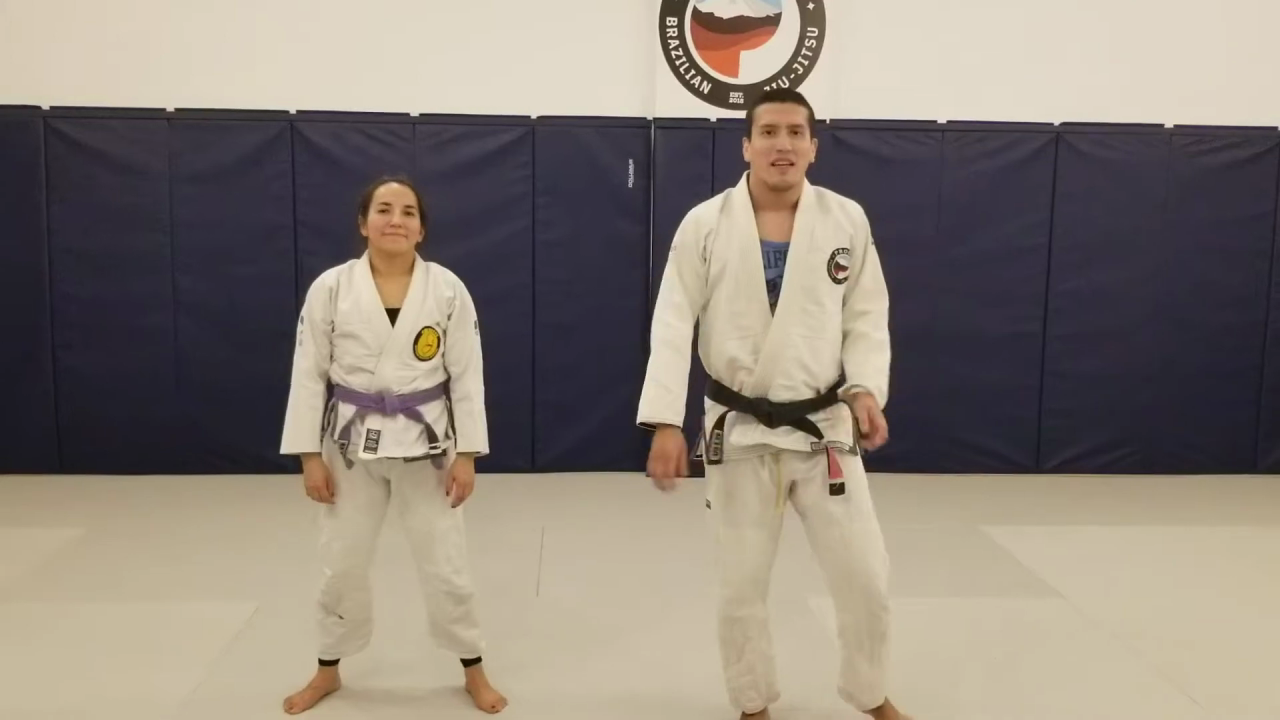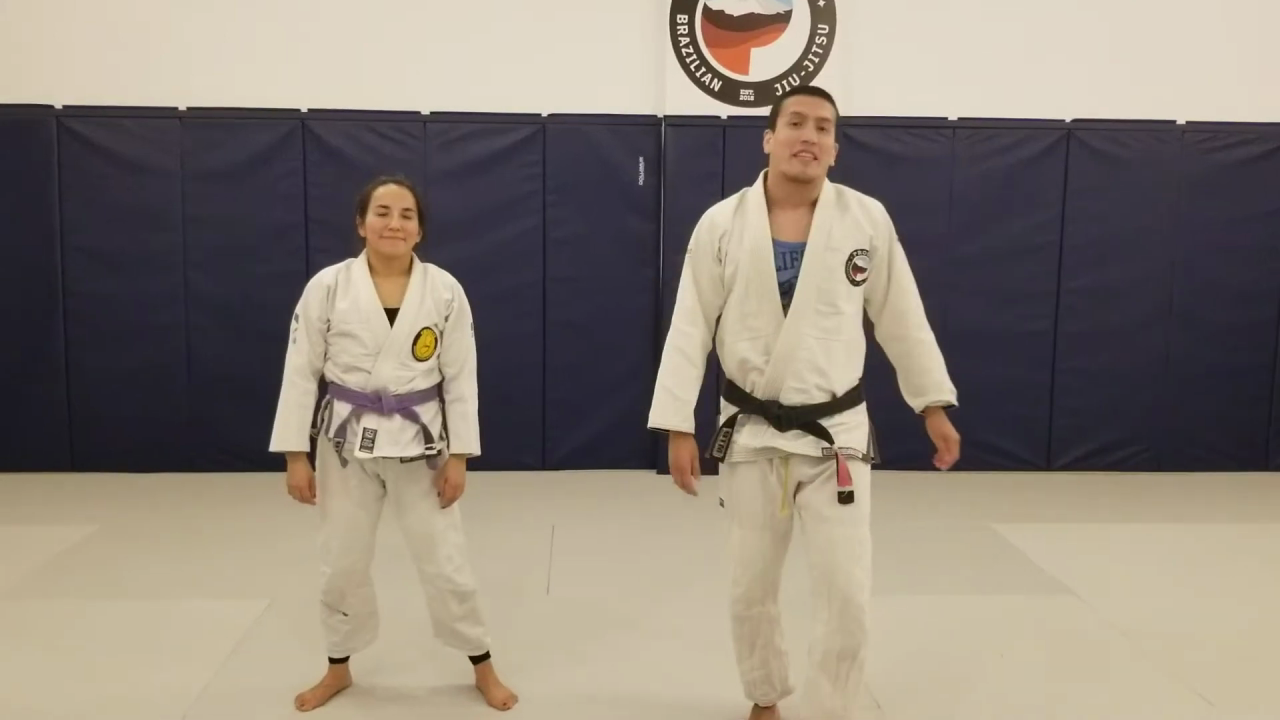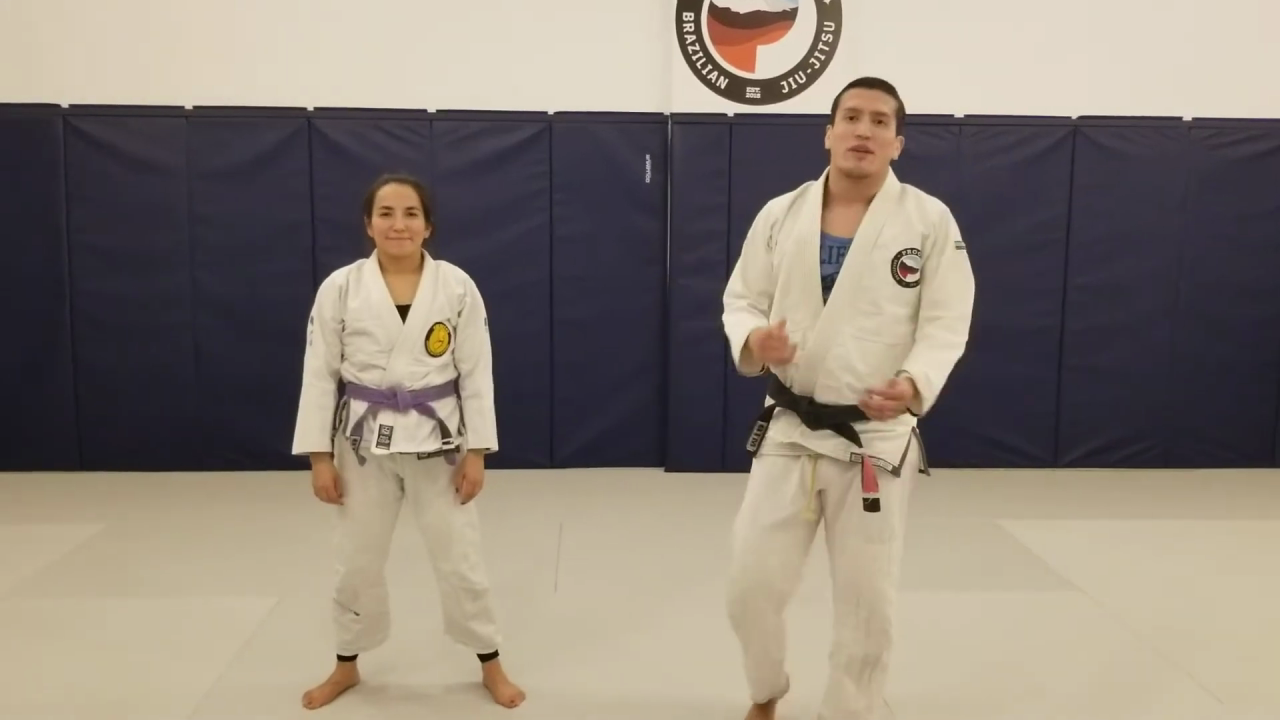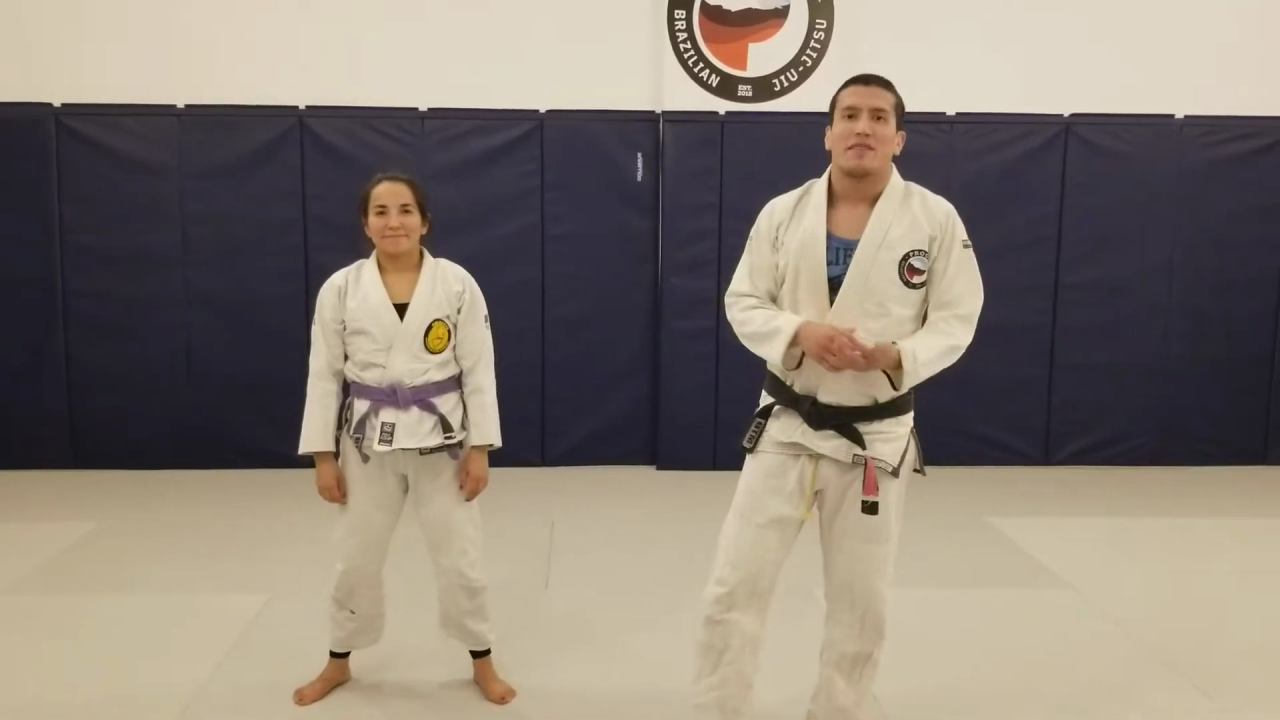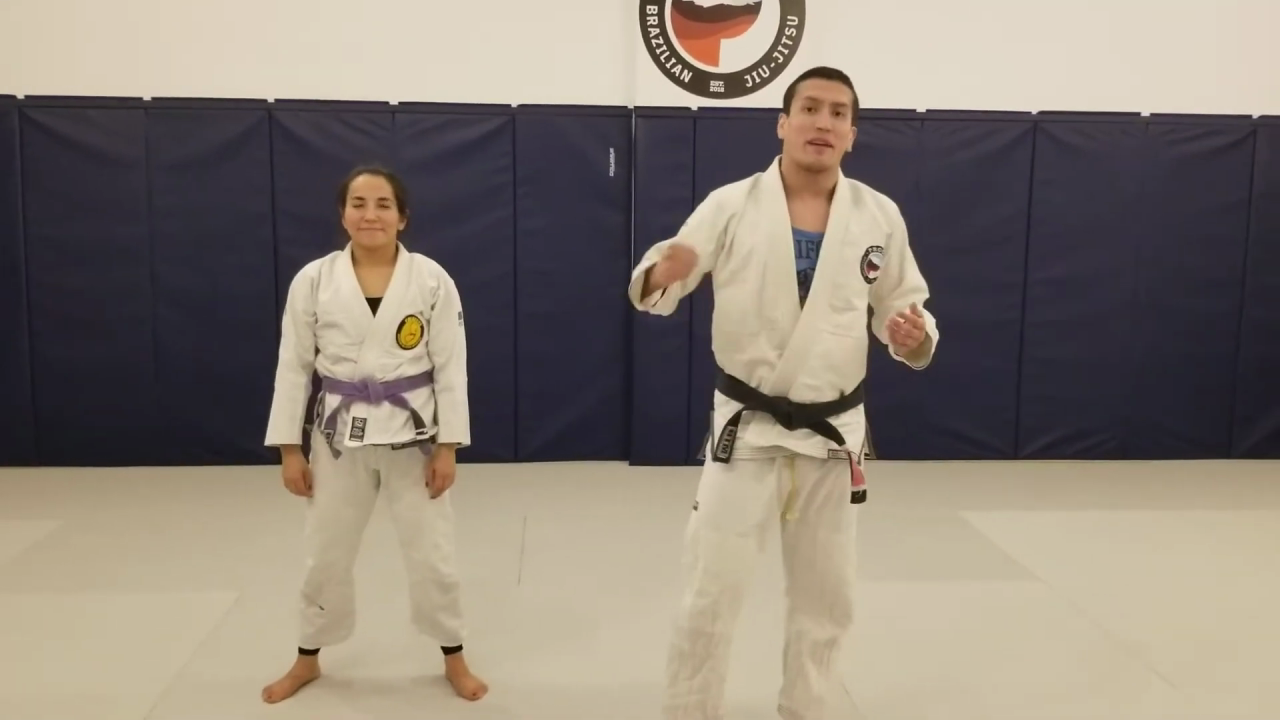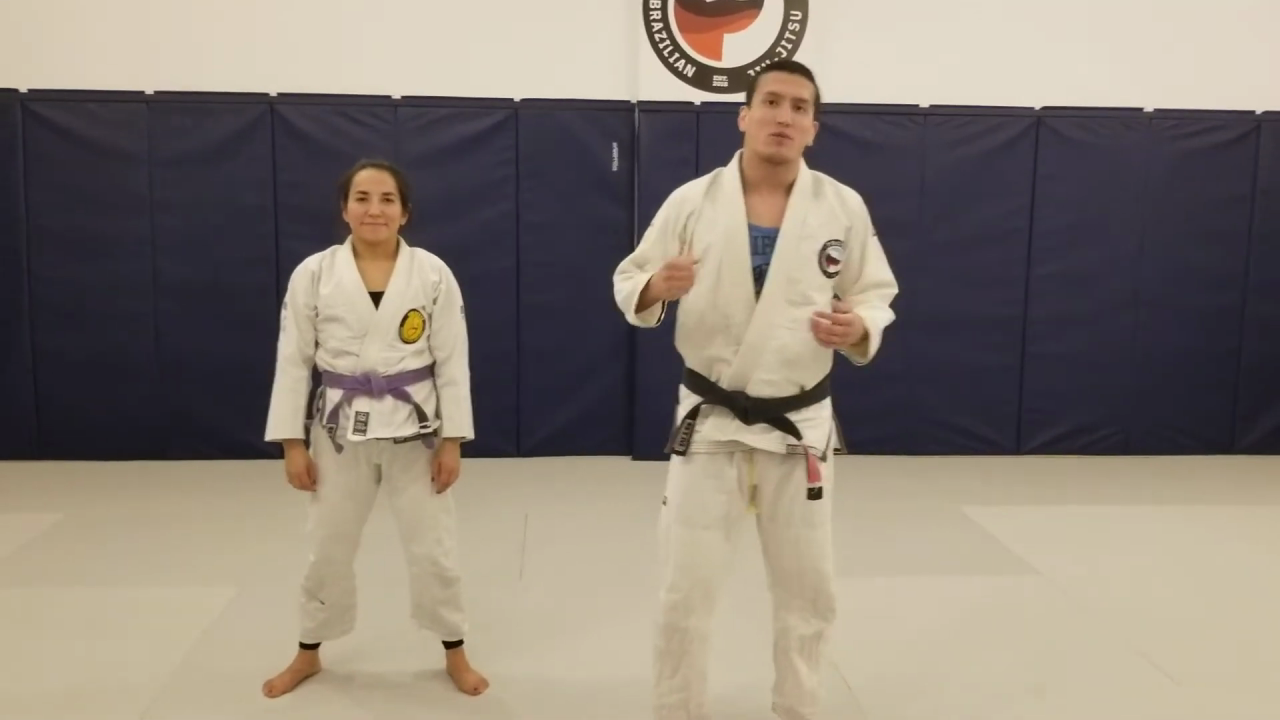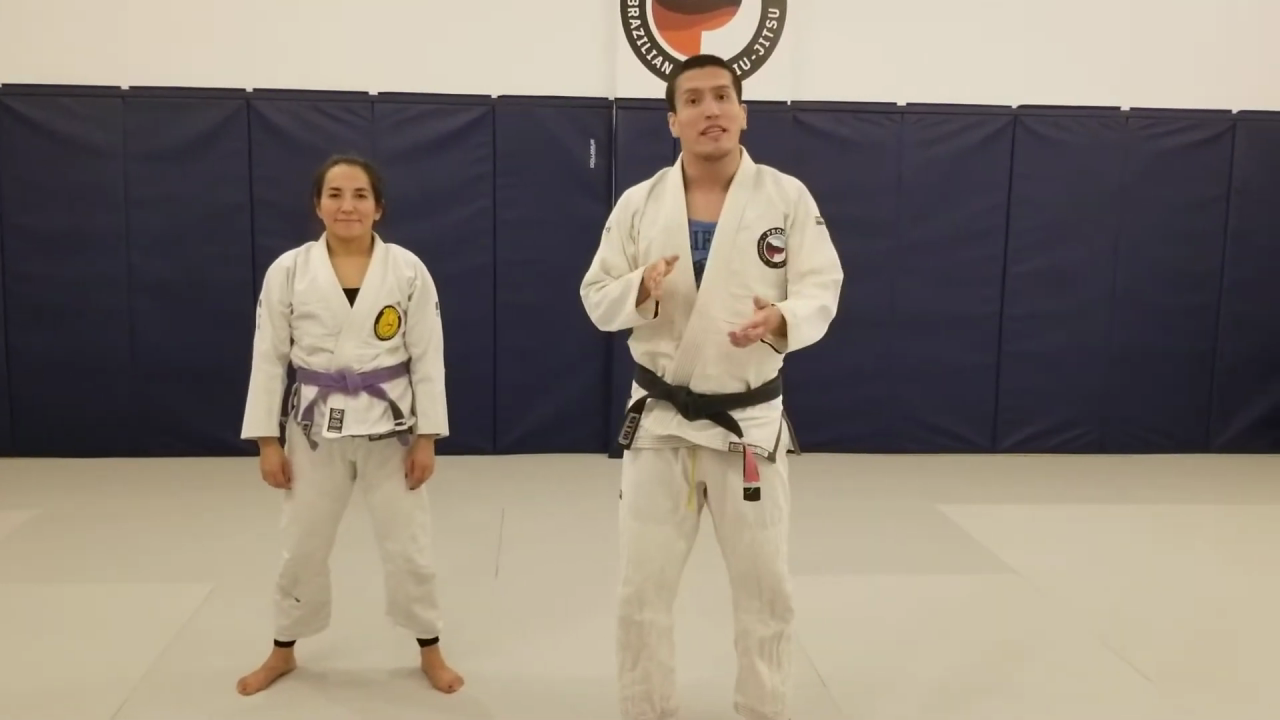
dt=0.5s
person 1, frame 1
left shoulder: (846, 218)
right shoulder: (705, 224)
left elbow: (866, 317)
right elbow: (673, 324)
left wrist: (867, 394)
right wrist: (666, 425)
left hip: (823, 428)
right hip: (738, 429)
left knee: (864, 579)
right knee: (741, 587)
person 1, frame 2
left shoulder: (867, 219)
right shoulder: (721, 223)
left elbow: (900, 318)
right elbow: (690, 327)
left wrist: (933, 404)
right wrist: (676, 426)
left hip: (837, 433)
right hip: (751, 432)
left knee: (844, 595)
right knee: (751, 588)
person 1, frame 3
left shoulder: (929, 220)
right shoulder: (780, 214)
left elbow: (947, 324)
right elbow: (741, 301)
left wrist: (911, 385)
right wrist: (753, 342)
left hip: (877, 438)
right hip: (788, 431)
left knee: (867, 605)
right knee: (751, 589)
person 1, frame 4
left shoulder: (935, 218)
right shoulder: (783, 213)
left elbow: (956, 318)
right elbow: (743, 303)
left wrist: (895, 357)
right wrist: (800, 335)
left hip: (876, 438)
right hip: (785, 427)
left knee: (859, 605)
right knee: (734, 589)
person 1, frame 5
left shoulder: (879, 214)
right shoulder: (730, 205)
left elbow: (900, 300)
right elbow: (662, 274)
left wrist: (918, 337)
right wrist: (658, 275)
left hip: (833, 432)
right hip: (748, 427)
left knee: (825, 595)
right knee: (711, 593)
person 1, frame 6
left shoulder: (843, 206)
right shoulder: (691, 201)
left elbow: (876, 293)
right elbow: (628, 284)
left wrist: (861, 329)
right wrist: (653, 286)
left hip: (800, 425)
right hip: (710, 423)
left knee: (807, 587)
right knee: (685, 590)
person 1, frame 7
left shoulder: (787, 196)
right shoulder: (638, 203)
left elbow: (822, 291)
right elbow: (596, 297)
left wrist: (780, 320)
right wrist: (641, 288)
left hip: (749, 422)
right hip: (660, 421)
left knee: (764, 587)
right knee: (643, 587)
person 2, frame 1
left shoulder: (448, 289)
right shoulder: (331, 287)
left elbow: (467, 375)
right elbow: (309, 373)
left wrist: (466, 454)
right wrist: (310, 455)
left hip: (425, 443)
right hip: (353, 443)
left knee: (445, 563)
right knee: (342, 562)
left ankle: (473, 669)
right ankle: (328, 670)
person 2, frame 2
left shoulder: (444, 290)
right shoulder: (327, 286)
left elbow: (460, 378)
right elbow: (300, 372)
left wrist: (459, 456)
right wrist: (295, 454)
left hip: (420, 443)
right hip: (347, 444)
left knee: (446, 562)
right knee: (342, 562)
left ankle: (482, 665)
right ankle: (339, 668)
person 2, frame 3
left shoulder: (457, 286)
right shoulder: (340, 287)
left elbow: (476, 372)
right elbow: (319, 374)
left wrist: (476, 452)
right wrist: (320, 456)
left hip: (437, 440)
right hip: (365, 442)
left knee: (460, 558)
right knee: (357, 561)
left ankle: (490, 664)
right ankle: (346, 665)
person 2, frame 4
left shoulder: (457, 284)
right shoulder: (340, 289)
left elbow: (479, 370)
right elbow: (323, 375)
left wrist: (479, 449)
right wrist: (323, 456)
left hip: (441, 438)
right hip: (368, 440)
left knee: (459, 557)
right knee: (355, 558)
left ankle: (482, 661)
right ankle: (338, 661)
person 2, frame 5
left shoulder: (431, 279)
right shoulder: (313, 280)
left elbow: (451, 366)
right elbow: (294, 366)
left wrist: (447, 446)
right wrist: (289, 448)
left hip: (412, 433)
right hip: (340, 435)
left knee: (432, 552)
right knee: (325, 552)
left ankle: (454, 658)
right ankle: (308, 658)
person 2, frame 6
left shoulder: (432, 273)
right shoulder: (313, 274)
left elbow: (452, 361)
right elbow: (293, 361)
left wrist: (453, 441)
right wrist: (293, 442)
left hip: (414, 427)
right hip: (341, 429)
left knee: (433, 546)
right knee: (328, 547)
left ankle: (455, 652)
right ankle: (309, 652)
person 2, frame 7
left shoulder: (407, 269)
right shoulder: (288, 270)
left elbow: (428, 357)
right elbow: (269, 358)
left wrist: (427, 437)
right wrist: (267, 441)
left hip: (390, 425)
right hip: (317, 426)
left knee: (408, 544)
right knee: (302, 545)
left ankle: (430, 650)
right ankle: (283, 651)
